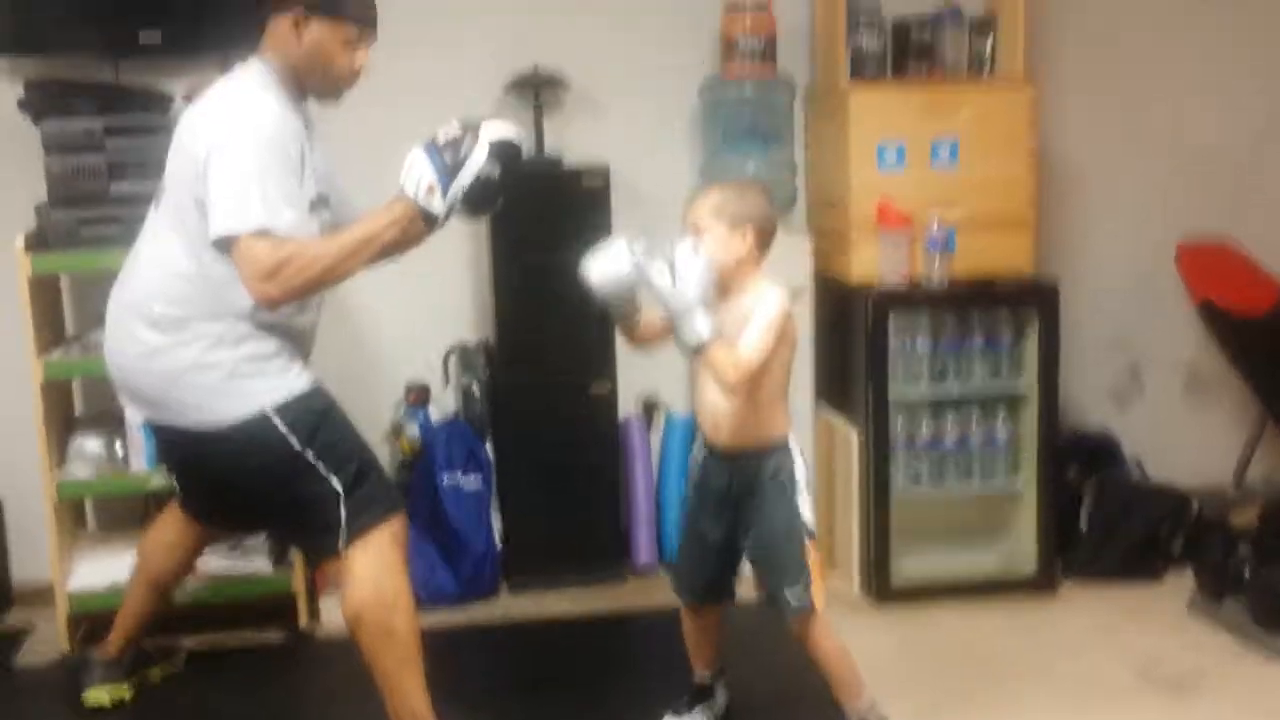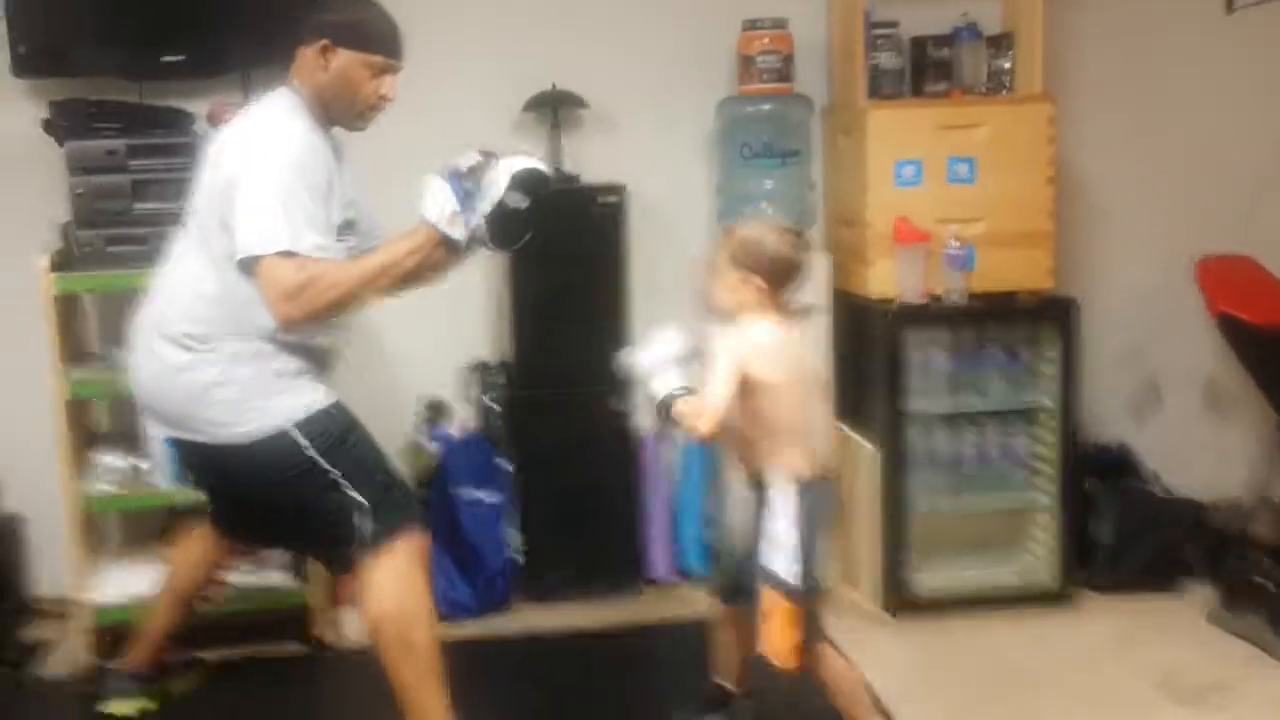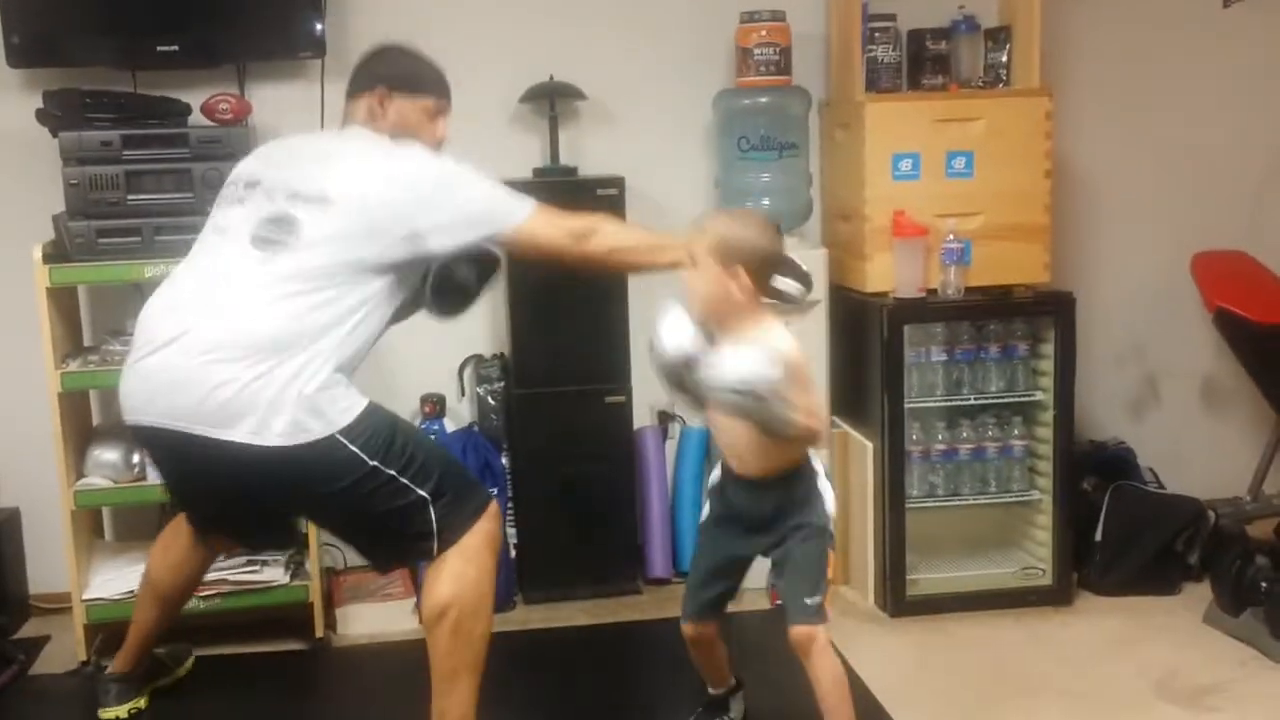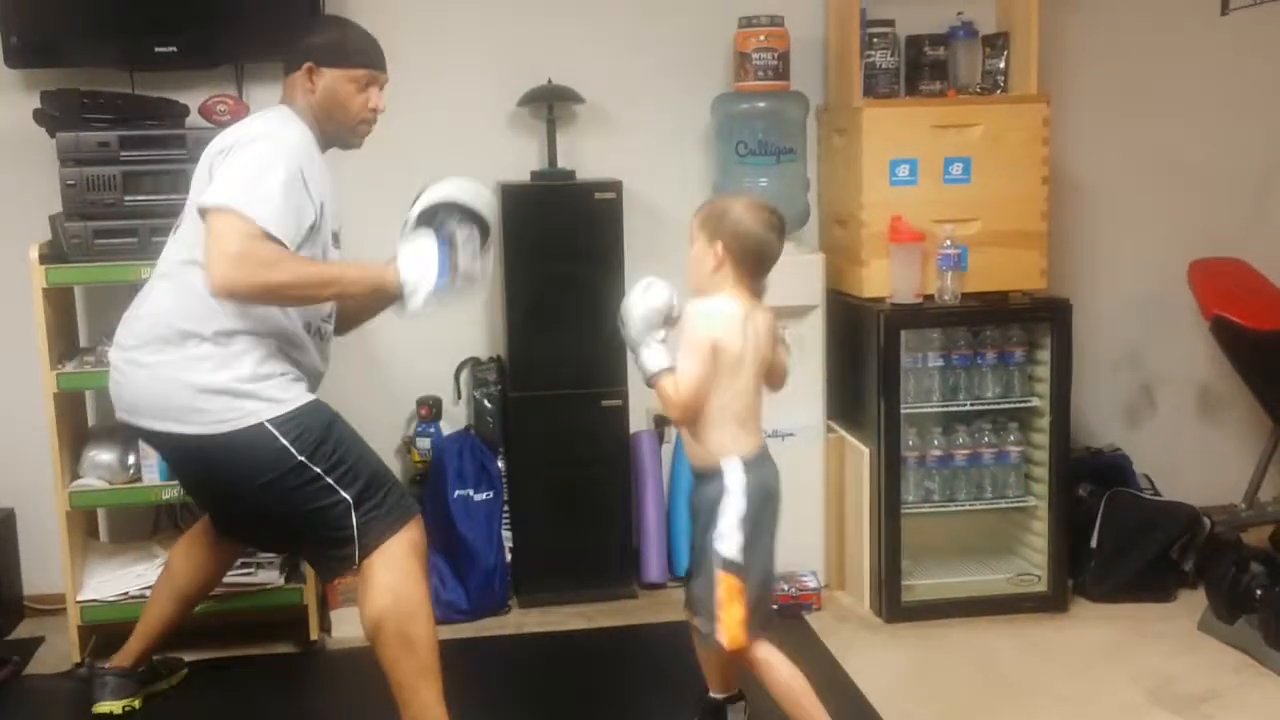
dt=0.7s
person 1, frame 1
left shoulder: (270, 114)
right shoulder: (256, 117)
left elbow: (342, 243)
right elbow: (271, 277)
left wrist: (437, 199)
right wrist: (413, 204)
left hip: (170, 358)
right hip: (208, 365)
left knee: (207, 506)
right knee: (373, 532)
left ankle: (111, 662)
person 1, frame 2
left shoulder: (304, 141)
right shoulder: (279, 142)
left elbow: (363, 268)
right elbow: (295, 298)
left wrist: (461, 230)
right wrist: (433, 229)
left hip: (192, 373)
right hip: (236, 384)
left knee: (237, 522)
right knee: (395, 541)
person 1, frame 3
left shoulder: (272, 161)
right shoulder: (409, 175)
right elbow: (573, 238)
left wrist: (409, 282)
right wrist: (700, 250)
right hip: (261, 404)
left knee: (208, 520)
right knee: (468, 528)
person 1, frame 4
left shoulder: (290, 153)
right shoulder: (275, 143)
left elbow: (327, 312)
right elbow: (235, 272)
left wrist: (427, 261)
right wrist: (397, 274)
left hip: (161, 381)
right hip: (216, 389)
left knee: (237, 519)
right knee: (391, 535)
person 2, frame 1
left shoulder: (770, 300)
right shoulder: (708, 296)
left elbow: (734, 377)
right elbow: (637, 333)
left wrist: (691, 310)
right wrist: (618, 298)
left hip: (770, 472)
right hip: (717, 468)
left knee: (801, 614)
right knee: (695, 596)
person 2, frame 2
left shoulder: (736, 342)
right shoulder: (786, 336)
left elbow: (705, 423)
left wrist: (664, 380)
left hip: (784, 500)
right hip: (790, 493)
left knee: (797, 642)
right knee: (734, 601)
person 2, frame 3
left shoulder: (780, 347)
right shoulder: (706, 330)
left elbow: (810, 429)
left wrist: (770, 412)
right wrist: (678, 374)
left hip: (795, 496)
right hip: (732, 492)
left knee: (805, 631)
right knee: (696, 624)
person 2, frame 4
left shoulder: (708, 315)
right shoulder: (761, 318)
left elbow: (680, 408)
left wrist: (649, 345)
left hip: (733, 485)
right hip: (745, 477)
left knee: (741, 635)
right knee: (707, 616)
